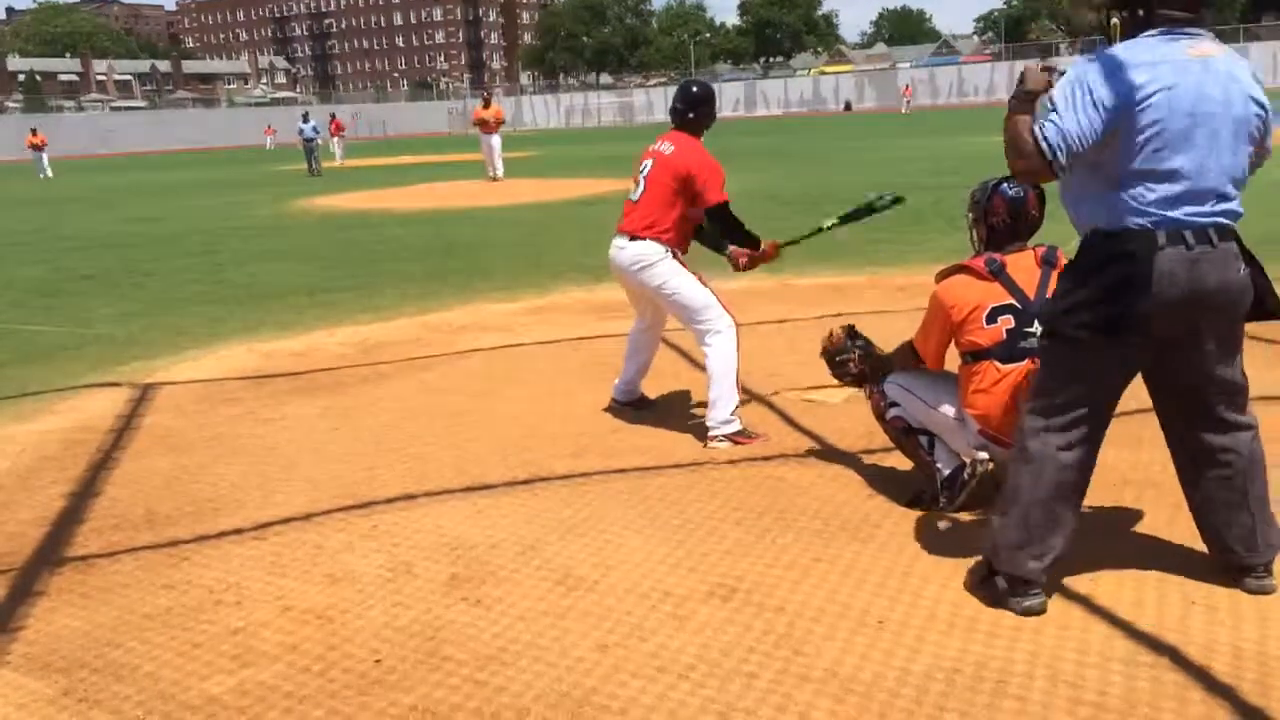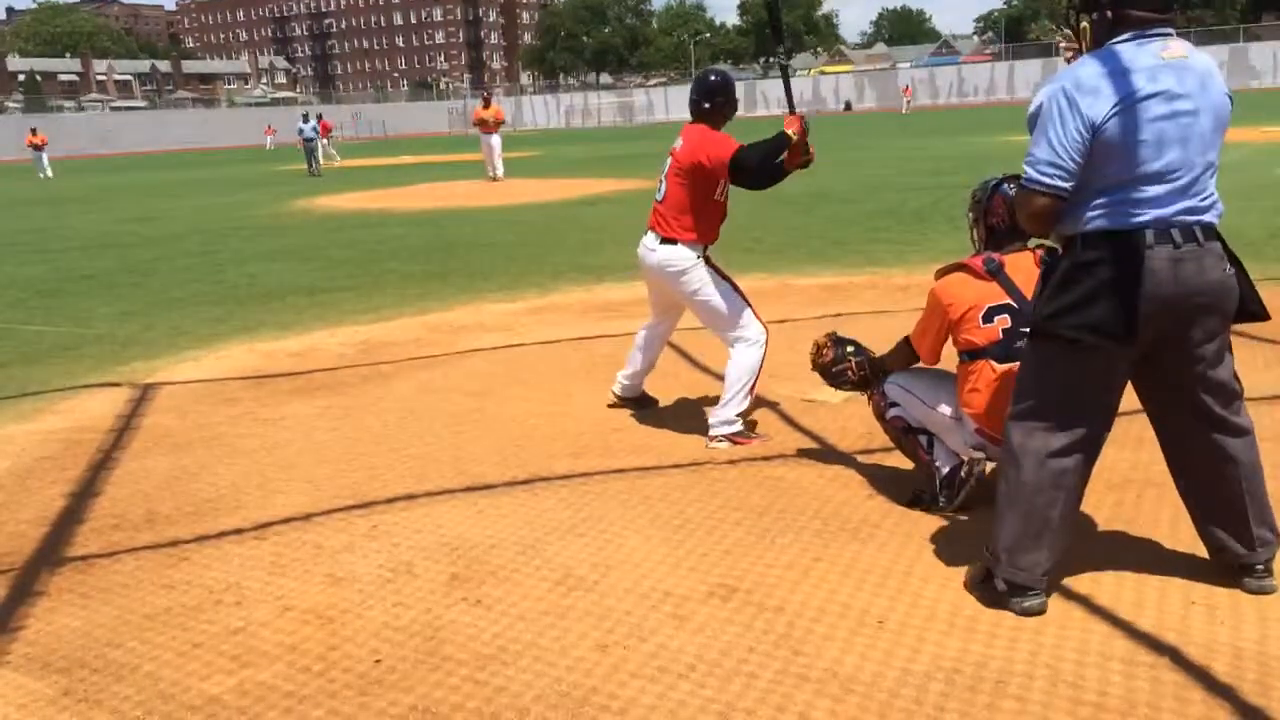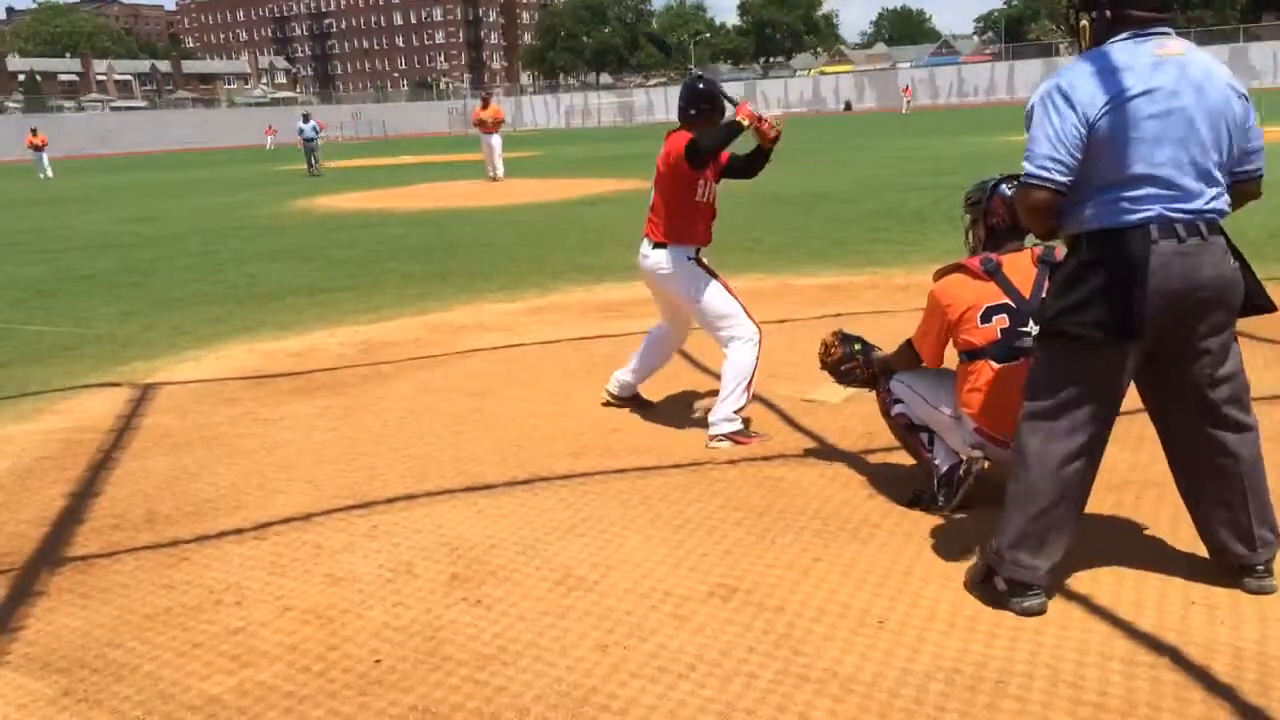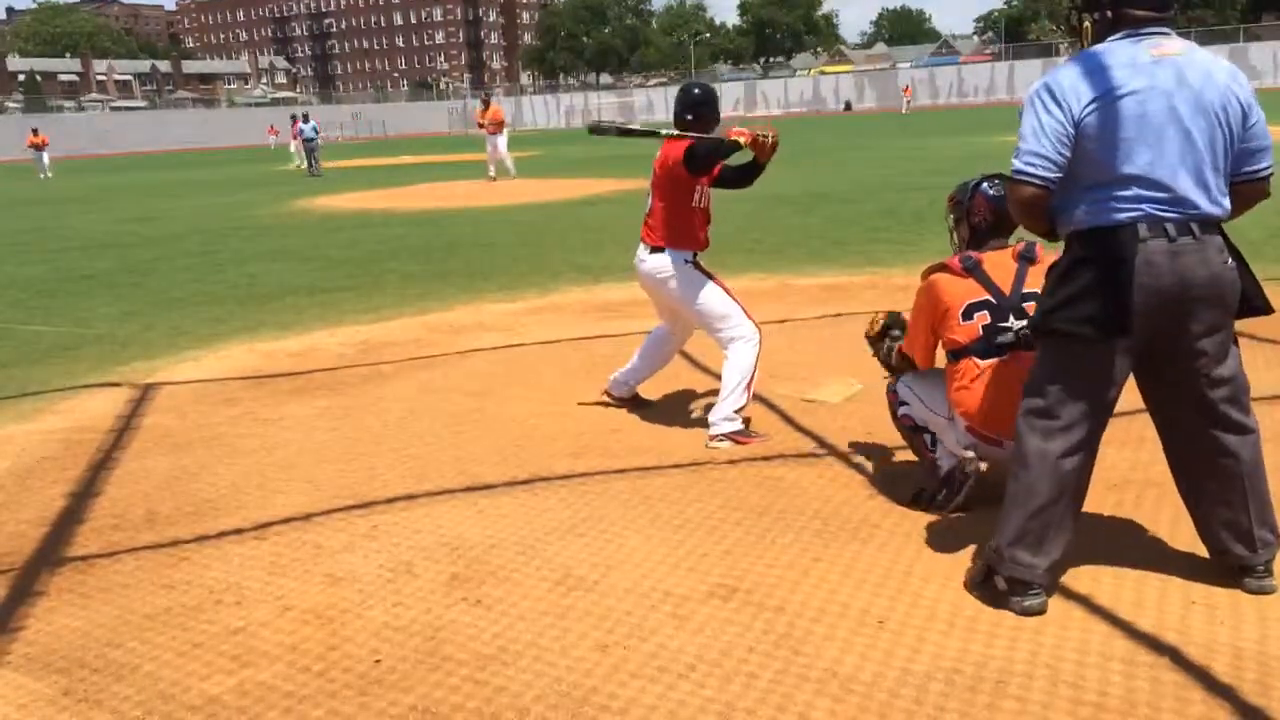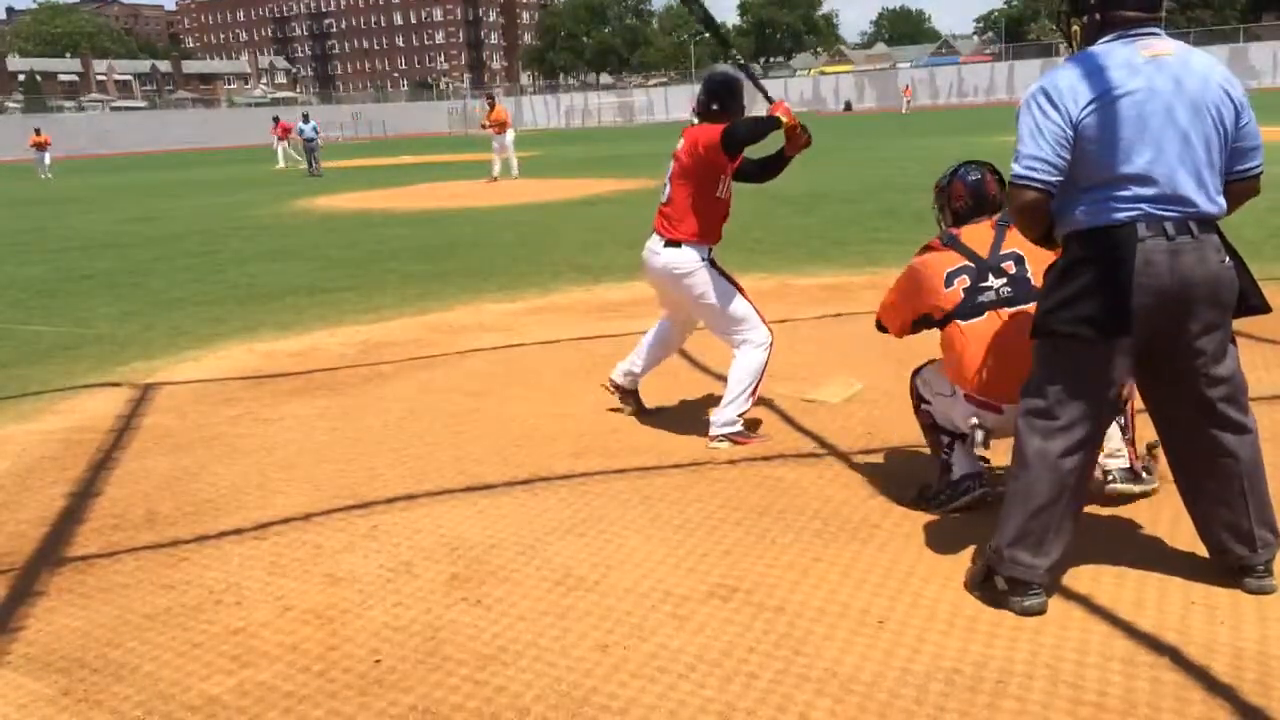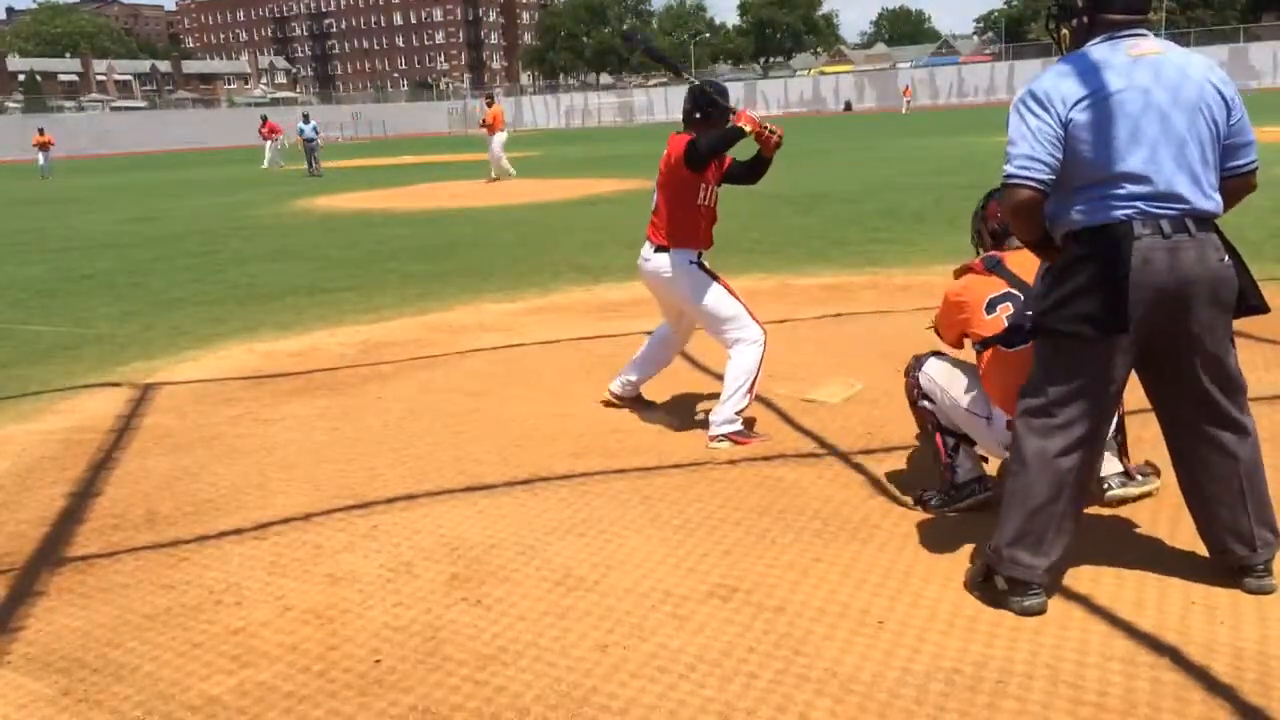
dt=0.4s
person 1, frame 1
left shoulder: (1110, 72)
left elbow: (1030, 163)
left wrist: (1022, 99)
left hip: (1126, 269)
right hip: (1218, 264)
left knee: (1056, 424)
right knee: (1220, 419)
left ankle: (1017, 574)
person 1, frame 2
left shoulder: (1080, 84)
right shoulder: (1209, 75)
left elbow: (1038, 208)
left wrist: (1025, 212)
left hip: (1111, 273)
right hip: (1203, 266)
left knee: (1049, 425)
right knee: (1214, 420)
left ankle: (1017, 575)
person 1, frame 3
left shoulder: (1078, 81)
right shoulder: (1221, 76)
left elbow: (1039, 199)
left wrist: (1050, 227)
left hip: (1116, 270)
right hip: (1208, 262)
left knee: (1059, 424)
right knee: (1218, 417)
left ankle: (1019, 574)
person 1, frame 4
left shoulder: (1072, 80)
right shoulder: (1226, 76)
left elbow: (1027, 194)
left wrist: (1058, 230)
left hip: (1110, 268)
right hip: (1204, 264)
left knee: (1056, 421)
right knee: (1219, 416)
left ankle: (1019, 573)
person 1, frame 5
left shoulder: (1067, 82)
right shoulder: (1216, 74)
left elbow: (1028, 198)
left wrist: (1050, 237)
left hip: (1108, 268)
right hip: (1202, 262)
left knee: (1057, 422)
right knee: (1218, 415)
left ankle: (1020, 572)
person 1, frame 6
left shoulder: (1057, 85)
right shoulder: (1207, 73)
left elbow: (1022, 196)
left wrist: (1047, 246)
left hip: (1106, 268)
right hip: (1199, 260)
left knee: (1055, 422)
right knee: (1216, 415)
left ankle: (1018, 572)
person 2, frame 1
left shoulder: (656, 148)
right shoulder: (701, 159)
right elbow: (721, 219)
left wrist: (728, 250)
right wrist: (756, 246)
left hip: (621, 250)
right hip: (651, 256)
left knee: (649, 320)
right knee: (719, 329)
left ankle: (625, 392)
right ankle: (722, 426)
person 2, frame 2
left shoulder: (691, 137)
right shoulder: (708, 142)
left elbow: (749, 177)
right elbow: (748, 165)
left wrist: (788, 163)
right wrist: (788, 135)
left hip: (652, 248)
right hip: (680, 258)
left knee: (661, 321)
right knee: (749, 335)
left ankle: (627, 388)
right ankle: (725, 426)
person 2, frame 3
left shoulder: (691, 145)
right shoulder: (679, 145)
left elbow: (744, 168)
right elbow: (700, 152)
left wrist: (765, 144)
right wrist: (741, 121)
left hip: (657, 255)
right hip: (675, 260)
left knee: (675, 326)
right knee: (743, 335)
left ankle: (621, 388)
right ankle: (724, 426)
person 2, frame 4
left shoulder: (688, 150)
right shoulder: (676, 150)
left elbow: (736, 179)
right elbow: (699, 159)
left wrist: (760, 157)
right wrist: (735, 140)
left hip: (653, 259)
right hip: (671, 264)
left knee: (676, 327)
right knee: (744, 335)
left ankle: (621, 387)
right ankle: (724, 426)
person 2, frame 5
left shoulder: (699, 141)
right shoulder: (706, 138)
left elbow: (757, 172)
right elbow: (739, 134)
left wrist: (789, 149)
right wrist: (778, 118)
left hip: (659, 252)
right hip: (685, 259)
left knee: (677, 322)
right knee: (755, 338)
left ankle: (625, 379)
right ankle: (725, 427)
person 2, frame 6
left shoulder: (708, 156)
right shoulder: (681, 148)
left elbow: (745, 174)
right elbow: (700, 151)
left wrist: (765, 151)
right wrist: (743, 126)
left hip: (655, 258)
right hip: (677, 264)
left knee: (679, 326)
right knee: (749, 337)
left ankle: (623, 389)
right ankle: (724, 427)
person 3, frame 1
left shoulder: (956, 286)
right shoulder: (1064, 273)
left elbow: (917, 359)
left hip: (987, 435)
left knee: (887, 386)
left ankle: (953, 472)
person 3, frame 2
left shoulder: (955, 284)
left elbow: (911, 353)
left wrist: (871, 368)
left hip: (987, 433)
left knee: (888, 388)
left ankle: (947, 472)
person 3, frame 3
left shoulder: (955, 285)
left elbow: (914, 357)
left wrist: (876, 366)
left hip: (991, 434)
left knee: (895, 385)
left ankle: (949, 471)
person 3, frame 4
left shoulder: (940, 284)
right shoulder: (1051, 268)
left elbow: (911, 363)
left wrist: (887, 354)
left hip: (982, 435)
left knee: (903, 387)
left ankle: (949, 471)
person 3, frame 5
left shoulder: (929, 262)
left elbow: (886, 323)
left hip: (983, 408)
left knee: (925, 380)
left ankle: (961, 476)
right ankle: (1120, 468)
person 3, frame 6
left shoulder: (966, 288)
left elbow: (949, 336)
left hip: (1014, 432)
left knee: (922, 370)
left ankle: (965, 482)
right ankle: (1115, 474)
